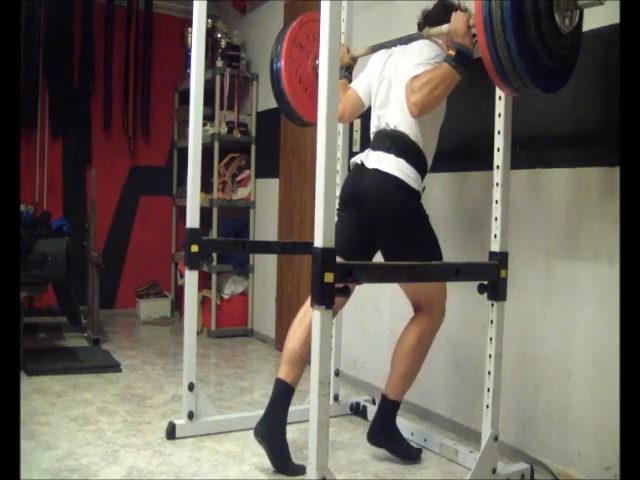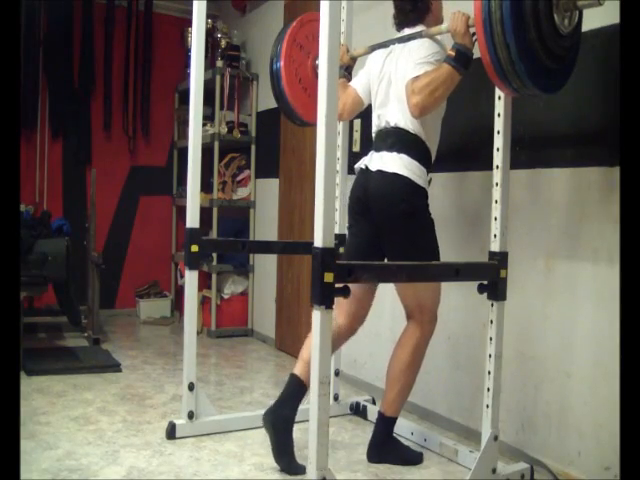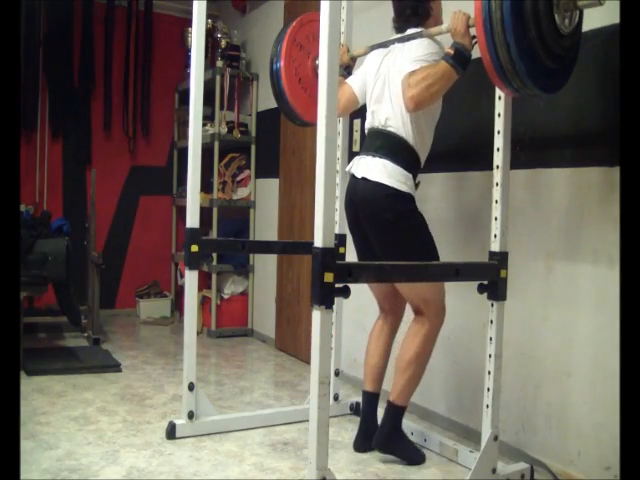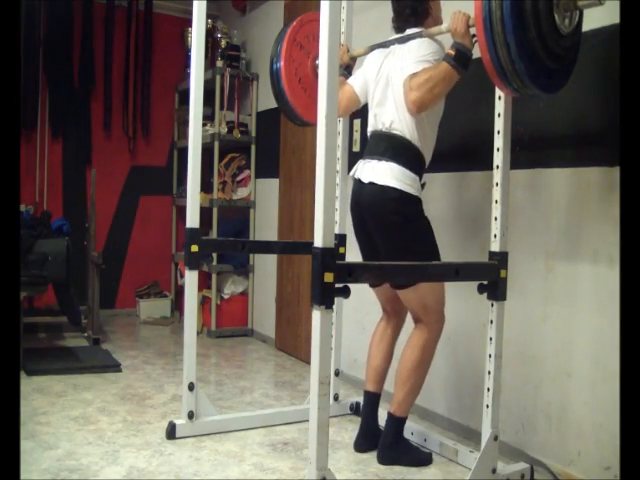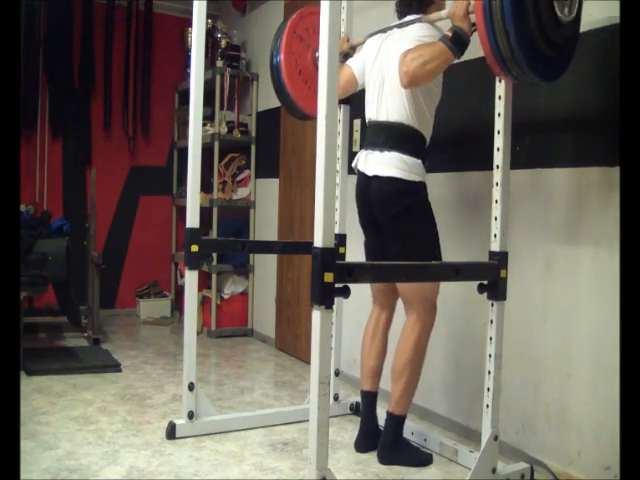
dt=0.7s
person 1, frame 1
left shoulder: (384, 56)
right shoulder: (430, 49)
left elbow: (343, 110)
right elbow: (418, 100)
left wrist: (344, 68)
right wrist: (462, 53)
left hip: (362, 178)
right hip: (394, 184)
right knee: (430, 309)
left ankle: (274, 415)
right ankle: (384, 420)
person 1, frame 2
left shoulder: (381, 55)
right shoulder: (427, 46)
left elbow: (342, 108)
right elbow: (419, 100)
left wrist: (343, 68)
right wrist: (461, 50)
left hip: (368, 181)
right hip: (400, 183)
left knee: (346, 313)
right knee: (422, 318)
left ankle: (285, 408)
right ankle: (383, 438)
person 1, frame 3
left shoulder: (379, 56)
right shoulder: (426, 46)
left elbow: (338, 105)
right elbow: (414, 96)
left wrist: (343, 66)
right wrist: (461, 50)
left hip: (360, 185)
right hip: (387, 188)
left knee: (391, 310)
right knee: (430, 310)
left ankle: (368, 425)
right ankle: (389, 427)
person 1, frame 4
left shoulder: (378, 55)
right shoulder: (426, 47)
left elbow: (337, 105)
right elbow: (417, 99)
left wrist: (342, 66)
right wrist: (461, 49)
left hip: (365, 189)
right hip: (393, 192)
left knee: (394, 314)
right knee: (429, 320)
left ankle: (368, 426)
right ankle: (392, 438)
person 1, frame 5
left shoulder: (376, 42)
left elbow: (334, 87)
right elbow: (411, 73)
left wrist: (339, 53)
left hip: (368, 176)
right hip: (399, 178)
left knee: (383, 306)
right knee: (421, 312)
left ankle: (368, 425)
right ankle: (392, 437)
